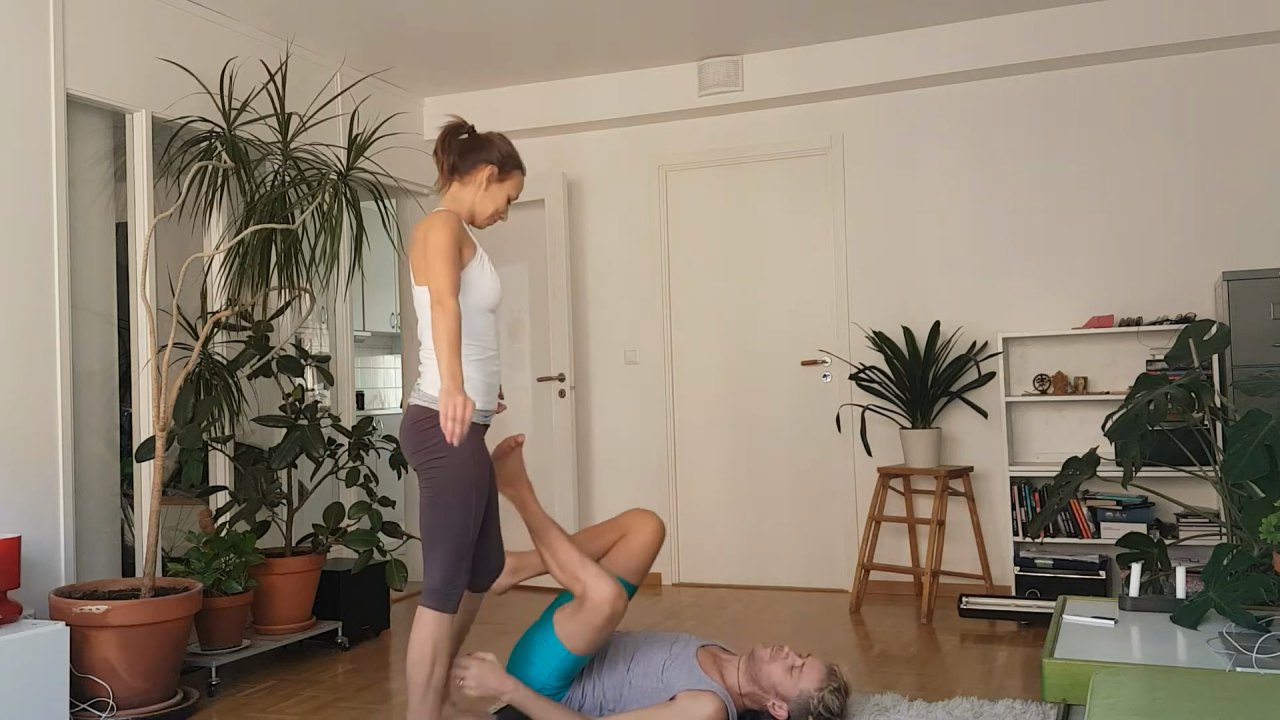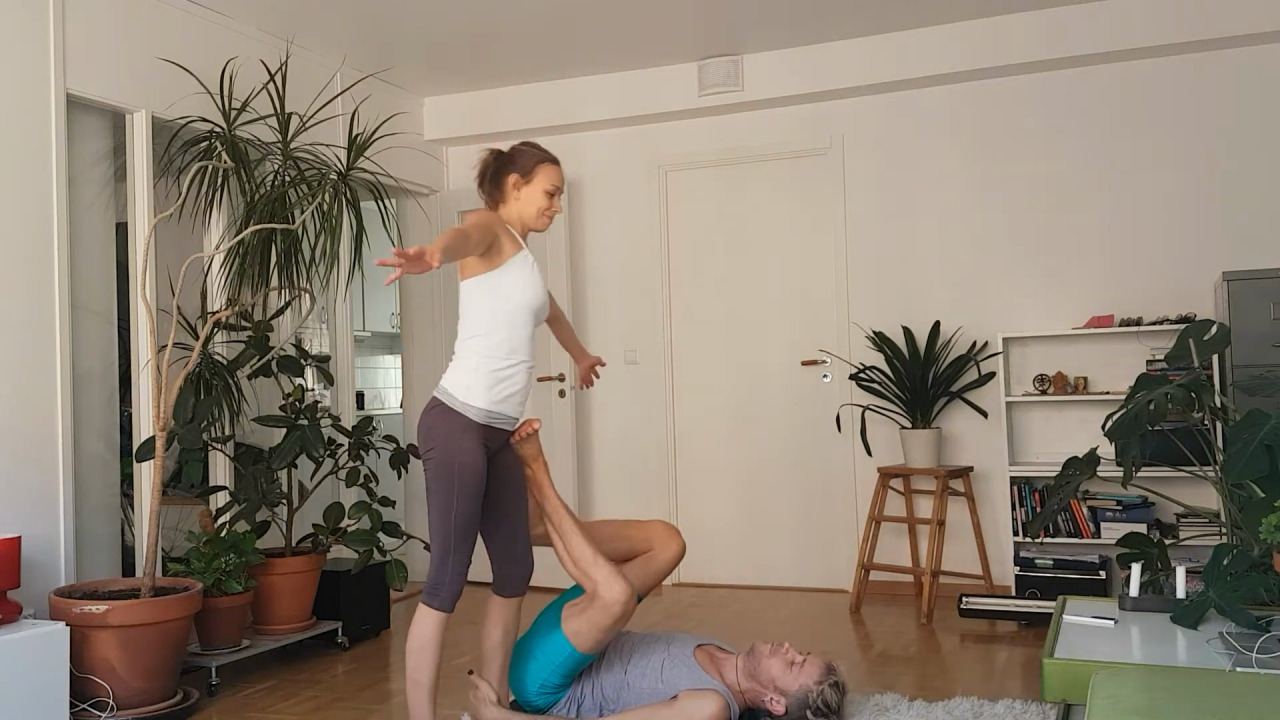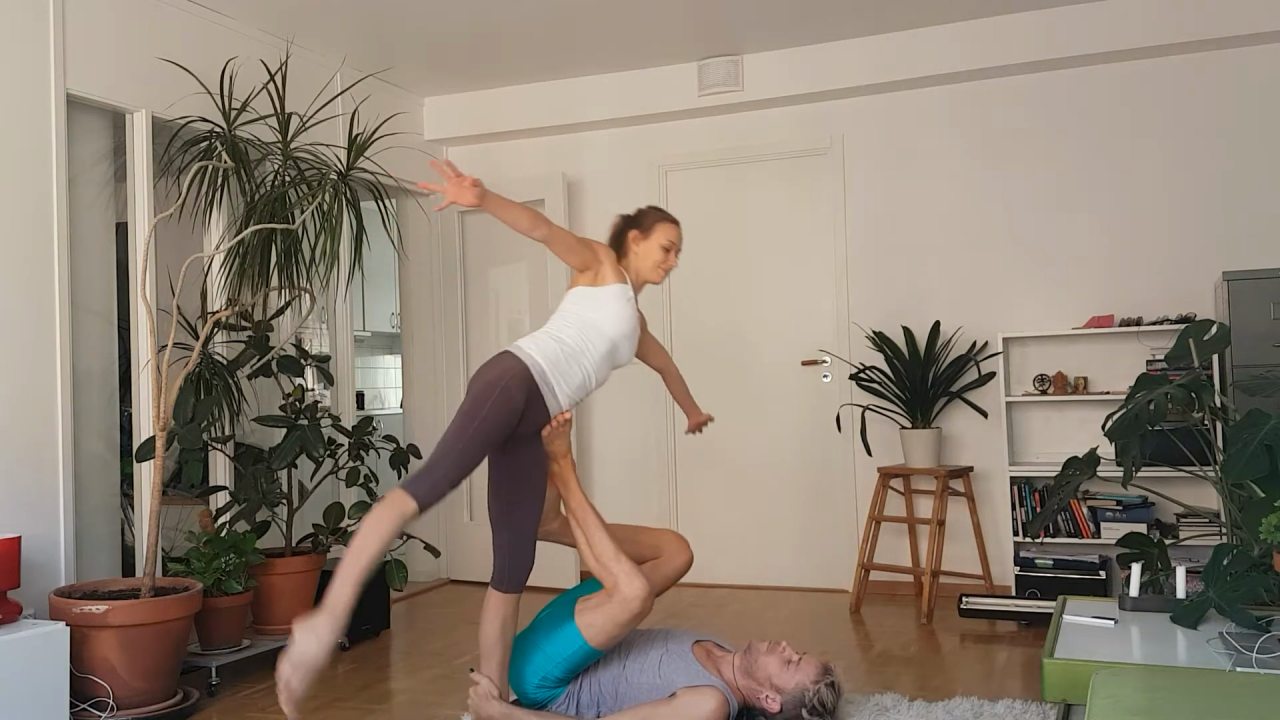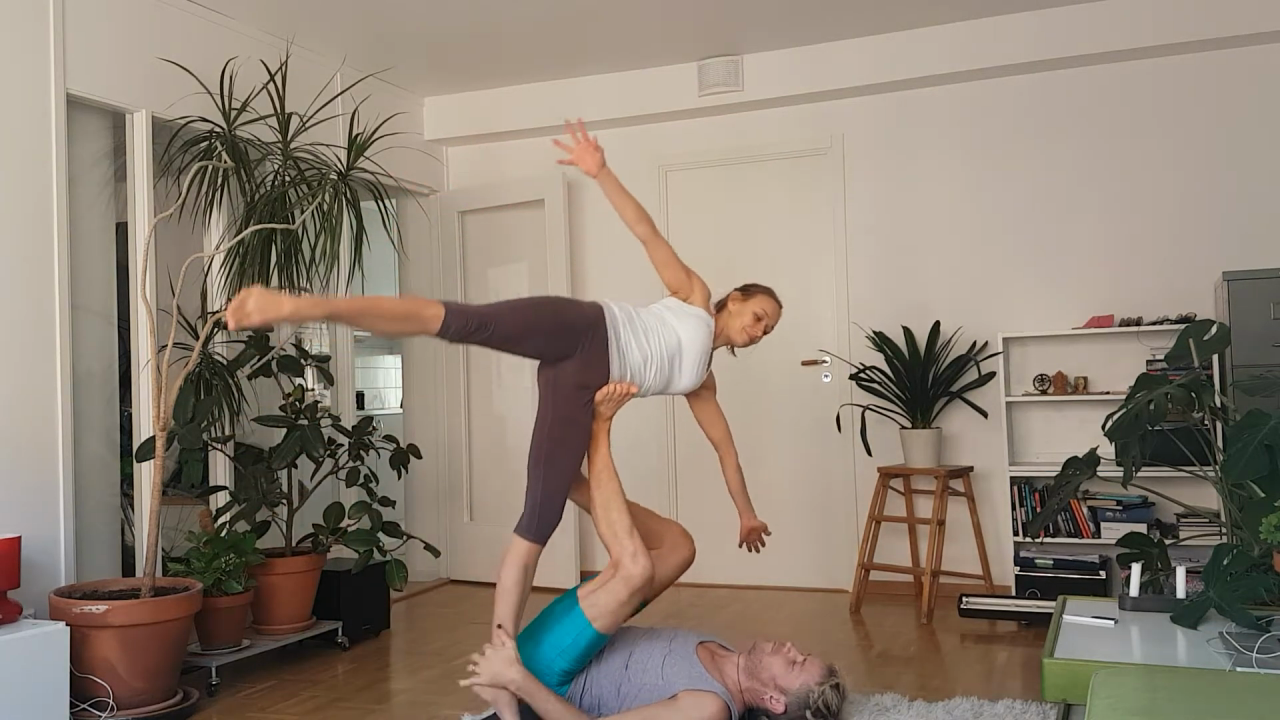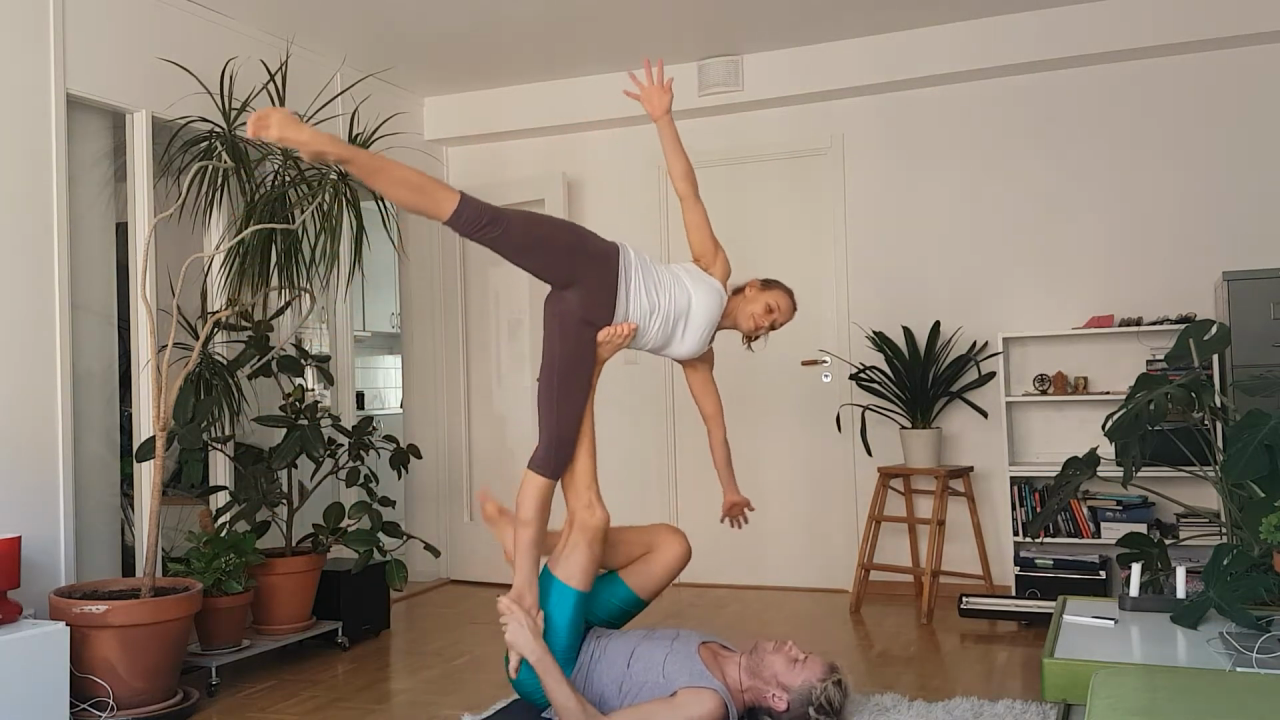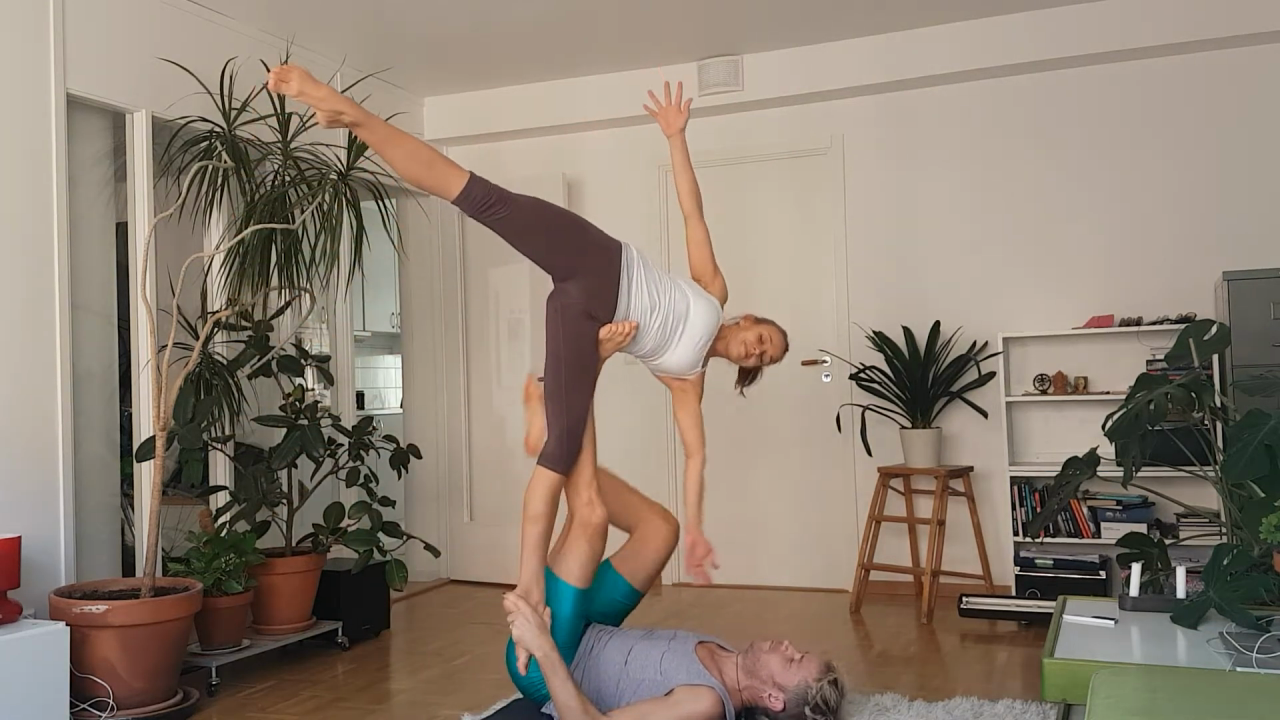
dt=0.7s
person 1, frame 1
left shoulder: (447, 233)
right shoulder: (443, 225)
right elbow: (443, 307)
left wrist: (482, 384)
right wrist: (452, 385)
left hip: (455, 424)
right hip: (446, 424)
left knee: (484, 566)
right knee: (445, 585)
person 1, frame 2
left shoulder: (524, 254)
right shoulder: (491, 231)
left elbow: (550, 310)
right elbow: (463, 236)
left wrist: (581, 356)
right wrist: (433, 254)
left hip: (499, 433)
right hip: (457, 423)
left knee: (514, 572)
right knee: (446, 580)
person 1, frame 3
left shoulder: (632, 318)
right shoulder: (600, 265)
left elbow: (661, 360)
right elbow: (544, 228)
left wrist: (690, 407)
right wrist: (483, 199)
left hip: (534, 422)
right hip: (513, 380)
left knee: (515, 568)
right knee: (430, 482)
right ankle: (326, 618)
person 1, frame 4
left shoulder: (699, 376)
right shoulder: (692, 291)
left elbow: (722, 439)
right elbow: (645, 232)
left wrist: (744, 507)
right wrist: (601, 173)
left hip: (587, 383)
right hip: (574, 328)
left knee: (540, 518)
right knee: (457, 320)
right ankle: (300, 306)
person 1, frame 5
left shoulder: (699, 351)
right shoulder: (715, 268)
left elbow: (713, 416)
right elbow: (687, 192)
left wrist: (730, 488)
right wrist: (663, 120)
left hip: (588, 318)
right hip: (595, 266)
left knee: (555, 448)
right knee: (476, 217)
left ankle: (523, 590)
right ankle: (326, 146)
person 1, frame 6
left shoulder: (688, 375)
right shoulder: (713, 291)
left elbow: (695, 450)
right elbow: (692, 213)
left wrist: (693, 526)
right wrist: (677, 143)
left hip: (586, 317)
right hip: (602, 265)
left knee: (563, 443)
right knee: (491, 201)
right ankle: (352, 112)
person 2, frame 1
right shoulder: (731, 665)
left wrist: (504, 686)
left hip: (543, 684)
right hip: (578, 653)
left knee: (606, 595)
right knee: (645, 526)
left ankle: (521, 493)
right ankle: (517, 568)
person 2, frame 2
right shoulder: (735, 665)
left hip: (545, 685)
right hip: (578, 658)
left knee: (616, 593)
right knee: (666, 540)
left ankle: (537, 477)
right ankle: (537, 525)
person 2, frame 3
right shoulder: (732, 664)
left hip: (543, 677)
right hip: (572, 651)
left knee: (633, 590)
right knee: (675, 552)
left ankle: (563, 471)
person 2, frame 4
right shoulder: (733, 665)
left wrist: (515, 679)
left hip: (544, 668)
right hip: (585, 652)
left knee: (635, 565)
right knee: (677, 545)
left ankle: (598, 429)
person 2, frame 5
right shoulder: (734, 665)
left wrist: (535, 653)
left hip: (548, 668)
right hip: (585, 642)
left knee: (589, 519)
right knee: (671, 544)
person 2, frame 6
right shoulder: (732, 663)
left wrist: (543, 647)
left hip: (543, 668)
right hip: (584, 642)
left knee: (590, 517)
right knee: (660, 528)
